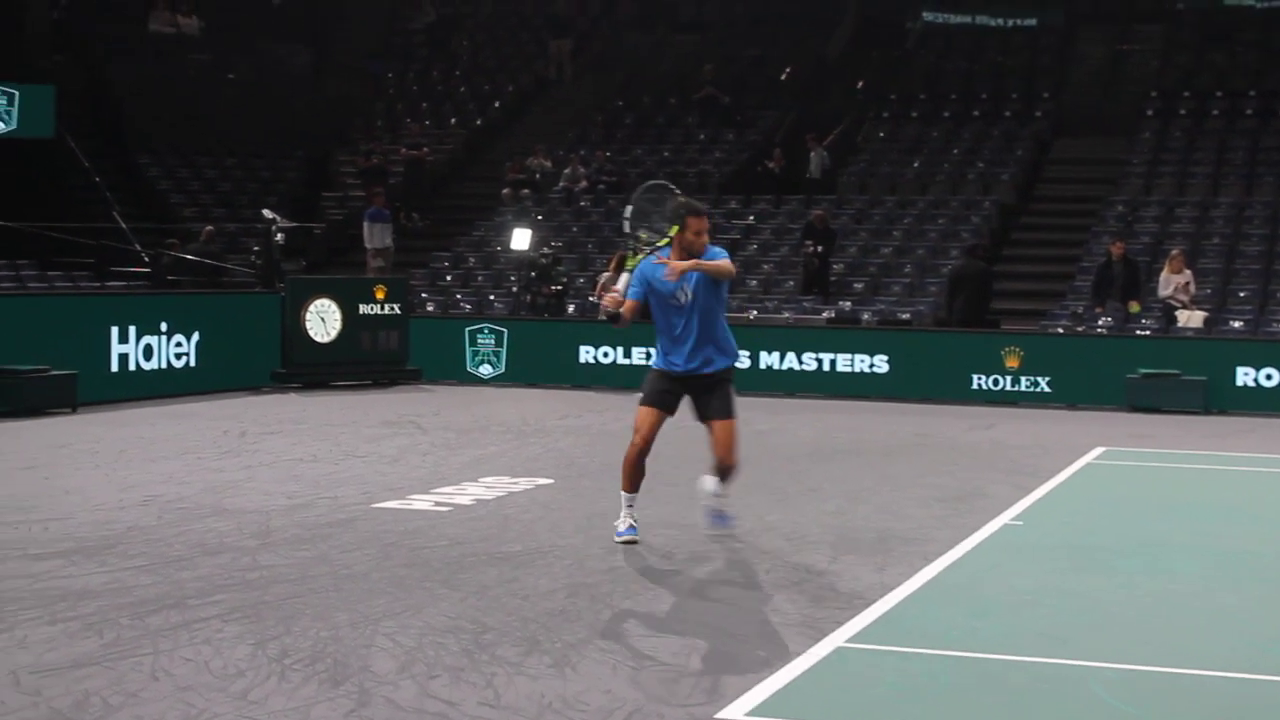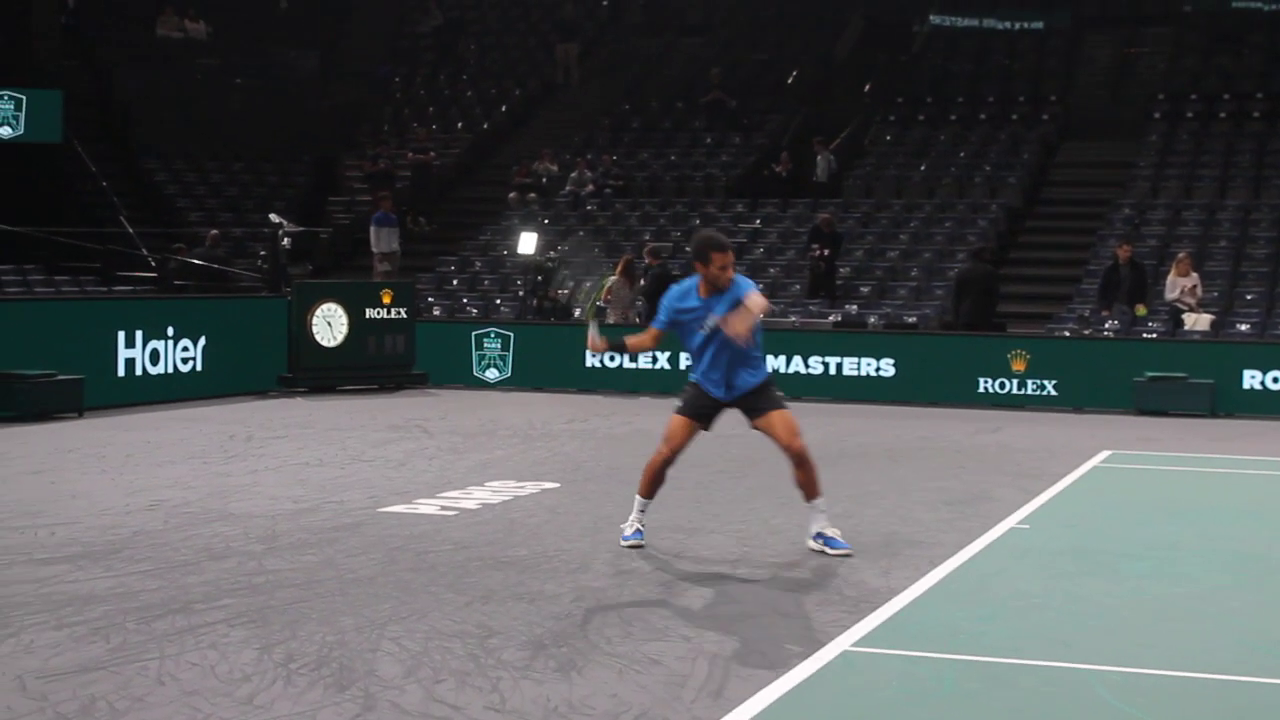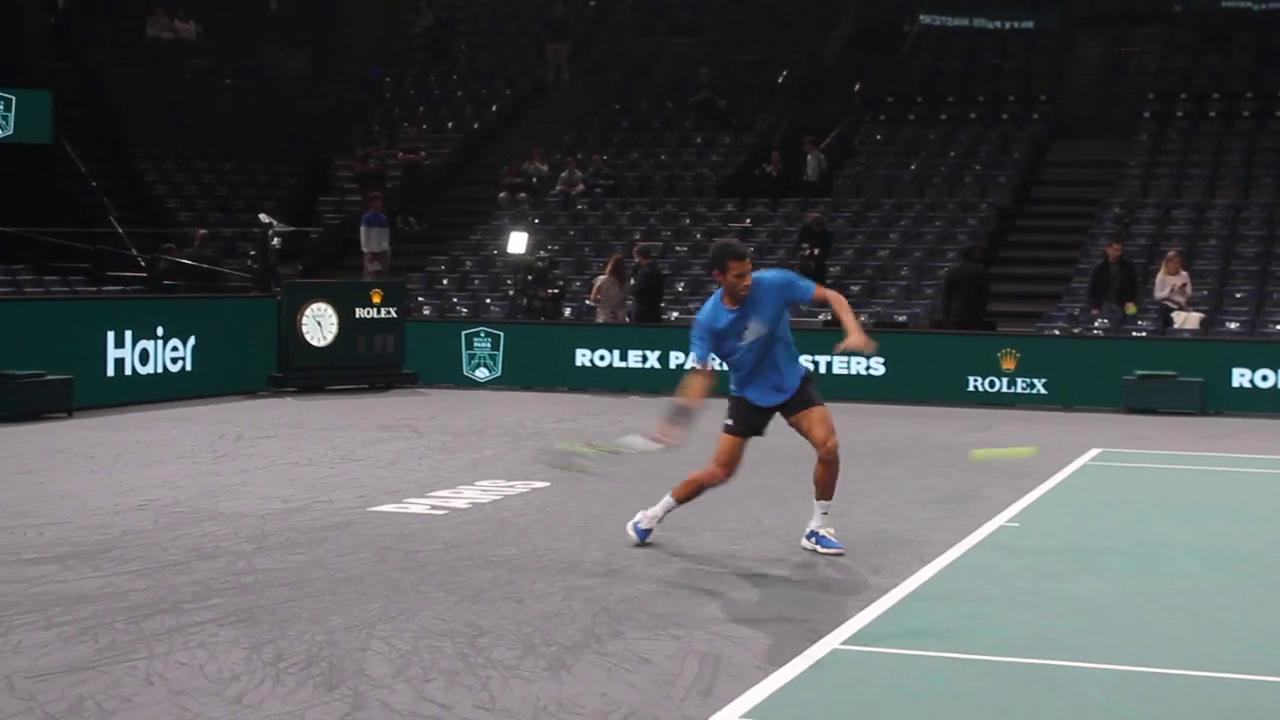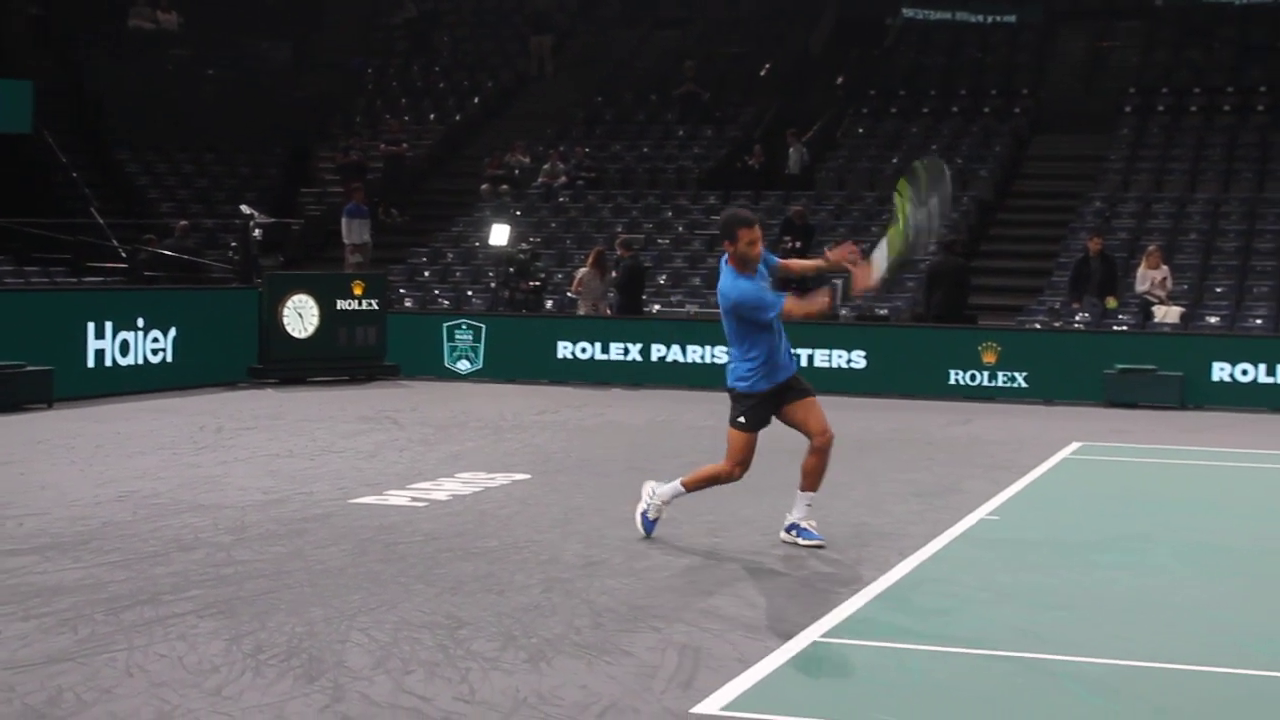
dt=0.2s
person 1, frame 1
left shoulder: (712, 256)
right shoulder: (647, 269)
left elbow: (728, 270)
right elbow: (627, 315)
left wrist: (691, 264)
right wrist: (615, 305)
left hip: (713, 370)
right hip: (668, 367)
left knee: (726, 460)
right knee: (639, 443)
left ankle: (714, 490)
right ankle: (627, 516)
person 1, frame 2
left shoulder: (739, 286)
right shoulder: (677, 296)
left elbow: (760, 302)
right elbow: (650, 340)
left wrist: (747, 317)
right wrist: (612, 345)
left hip: (752, 384)
right hip: (706, 384)
left knee: (797, 450)
right knee: (665, 453)
left ankle: (820, 528)
right ankle: (636, 520)
person 1, frame 3
left shoulder: (777, 282)
right shoulder: (709, 319)
left elbow: (832, 297)
right elbow: (702, 375)
left wrist: (854, 332)
right wrist: (679, 417)
left hip: (793, 383)
right hip: (749, 394)
left knee: (828, 448)
right knee: (718, 473)
left ankle: (817, 529)
right ankle: (654, 516)
person 1, frame 4
left shoulder: (754, 257)
right shoulder: (738, 293)
left elbow: (786, 267)
right elbow: (800, 310)
left wrist: (828, 260)
right wrist: (846, 289)
left hip: (784, 372)
right hip: (751, 383)
left knee: (822, 437)
right knee: (734, 469)
left ankle: (797, 521)
right ankle: (659, 496)
